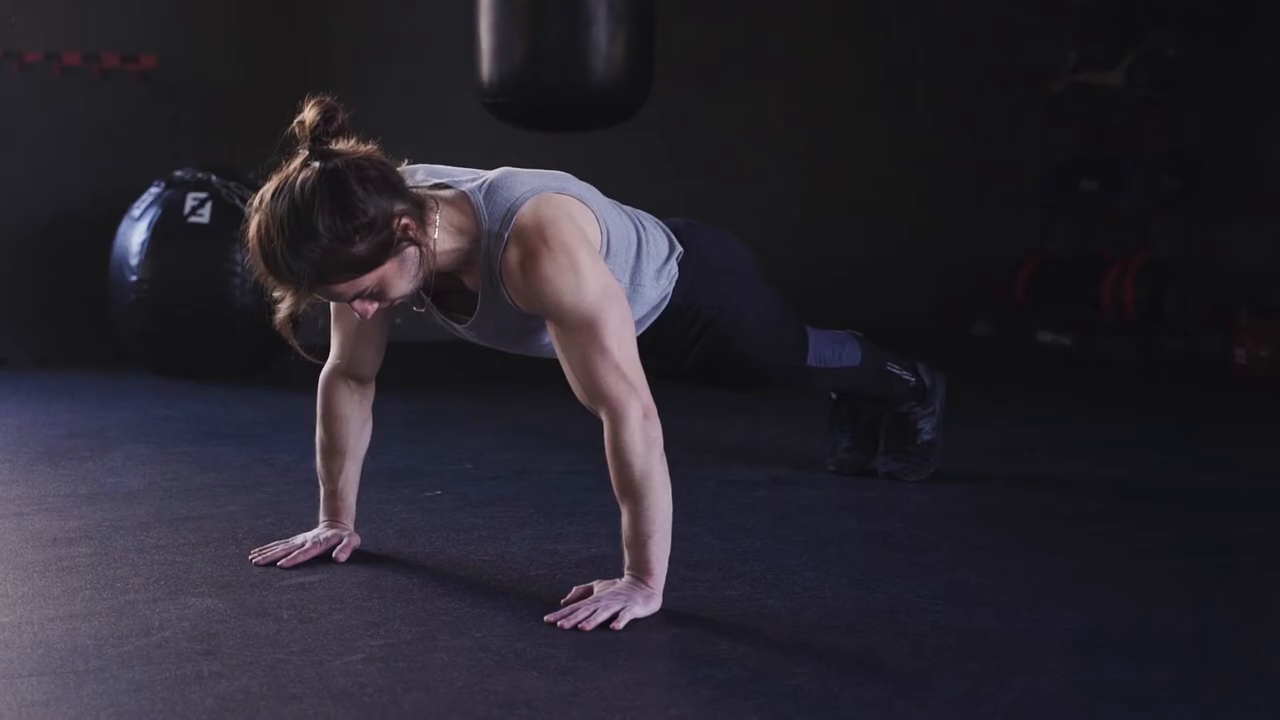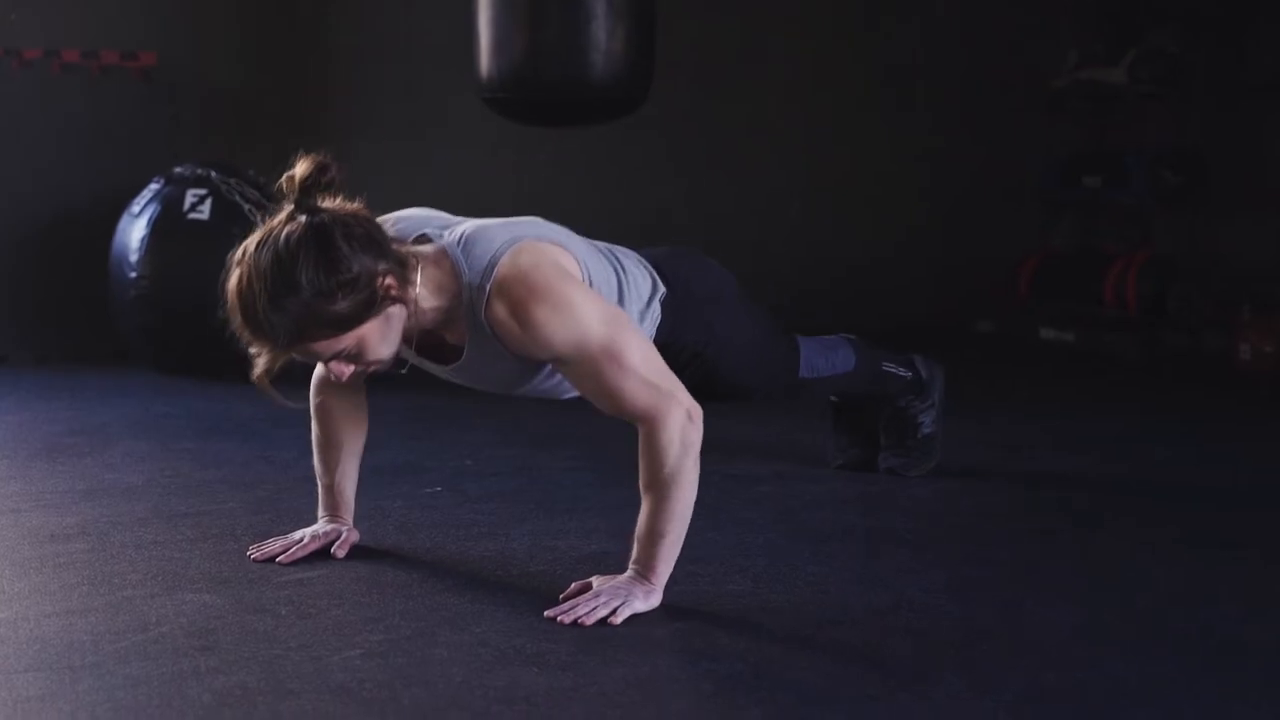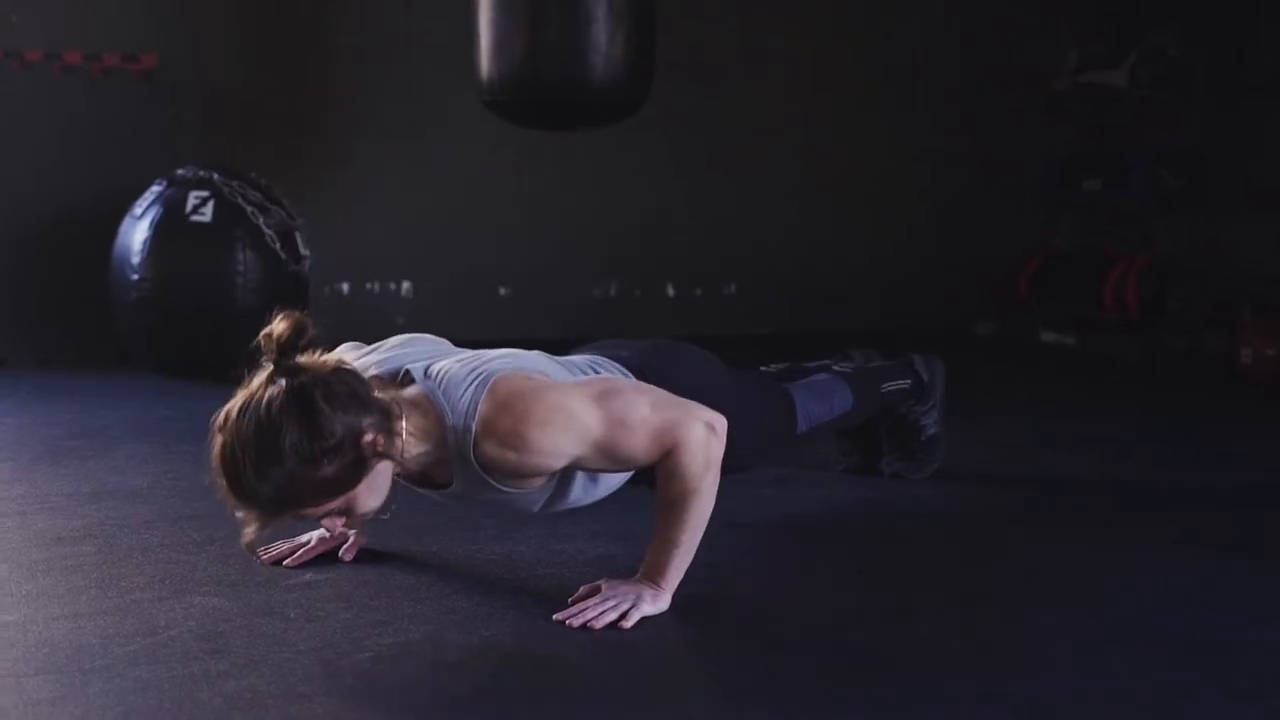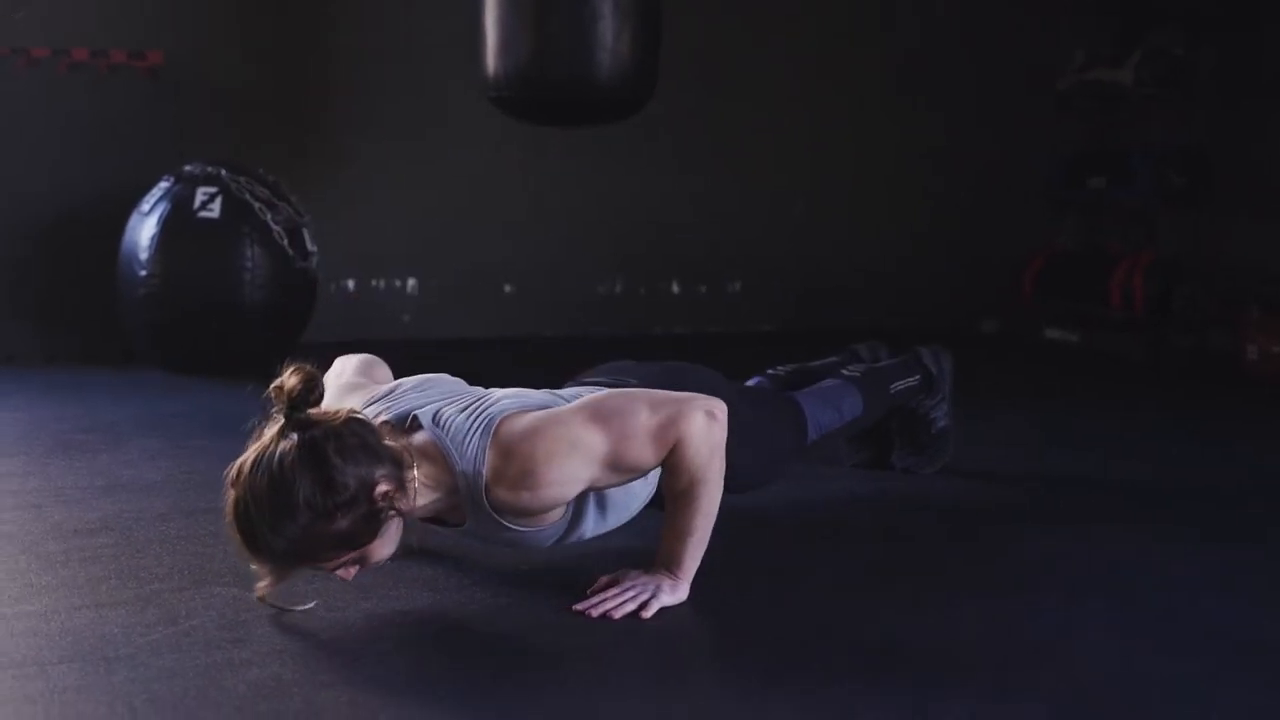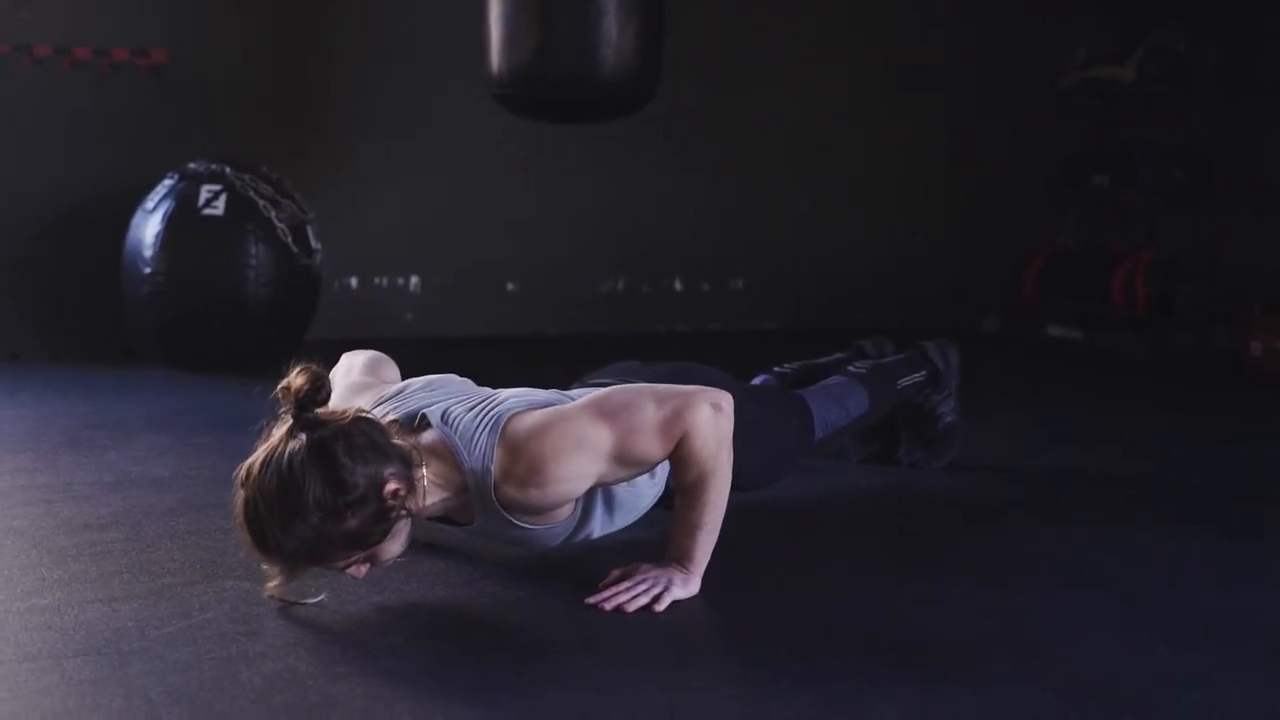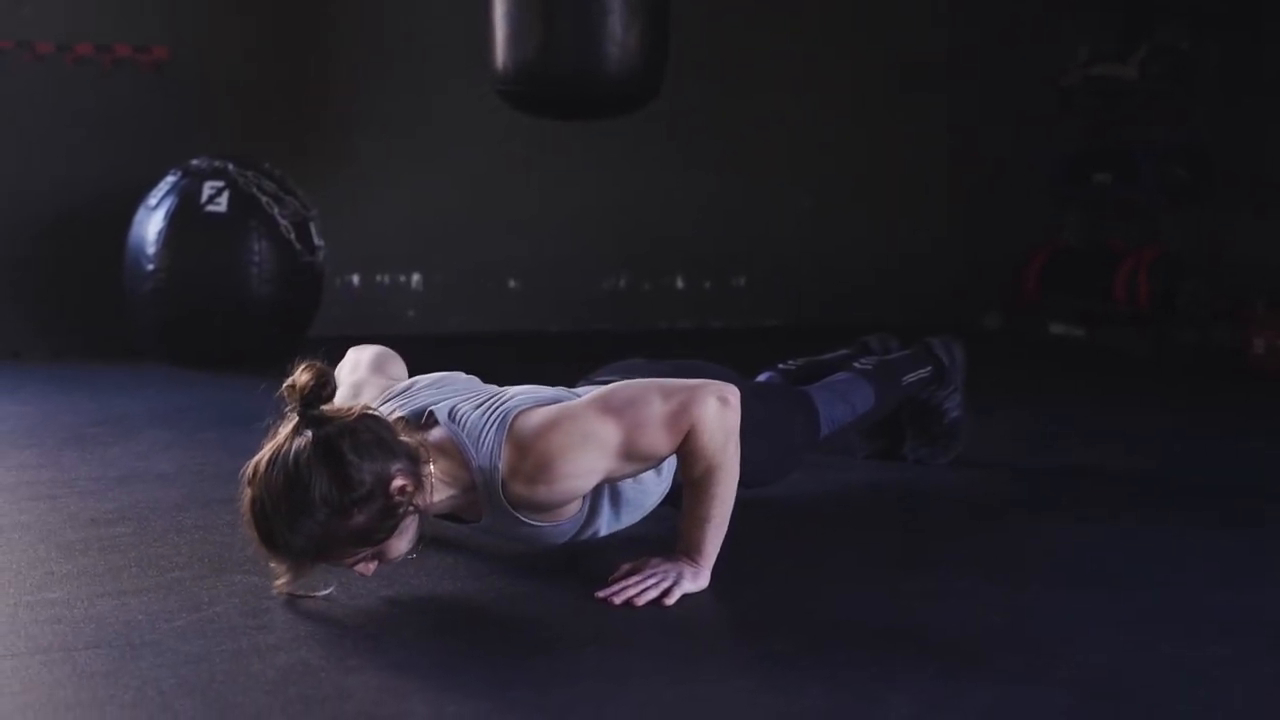
dt=0.7s
person 1, frame 1
left shoulder: (536, 244)
right shoulder: (375, 228)
left elbow: (629, 413)
right elbow: (348, 376)
left wrist: (646, 583)
right wrist: (336, 520)
left hip: (689, 283)
right hip: (625, 306)
left knee: (798, 358)
right knee: (791, 370)
left ankle: (909, 387)
right ankle: (858, 412)
person 1, frame 2
left shoulder: (522, 293)
right shoulder: (362, 271)
left elbow: (673, 415)
right elbow: (333, 389)
left wrist: (647, 580)
right wrist: (335, 515)
left hip: (674, 310)
right hip: (609, 315)
left knee: (790, 368)
right knee: (795, 373)
left ankle: (906, 381)
right ankle: (858, 401)
person 1, frame 3
left shoulder: (506, 426)
right shoulder: (347, 388)
left elbow: (700, 433)
left wrist: (657, 586)
right wrist: (341, 526)
left hip: (665, 395)
right hip: (596, 381)
left knee: (786, 412)
right knee: (776, 398)
left ankle: (905, 383)
right ankle: (838, 367)
person 1, frame 4
left shoulder: (516, 471)
right shoulder: (352, 418)
left elbow: (699, 421)
left wrist: (674, 575)
right wrist: (352, 526)
left hip: (676, 414)
right hip: (601, 398)
left knee: (794, 422)
right knee: (770, 400)
left ankle: (914, 378)
right ankle: (851, 363)
person 1, frame 5
left shoulder: (528, 470)
right shoulder: (359, 417)
left elbow: (705, 415)
right elbow: (365, 360)
left wrist: (685, 569)
right wrist: (365, 526)
left hip: (688, 418)
right hip: (611, 401)
left knee: (802, 419)
right knee: (774, 393)
left ankle: (920, 373)
right ankle: (859, 359)
person 1, frame 6
left shoulder: (536, 466)
right shoulder: (366, 419)
left elbow: (712, 406)
right elbow: (371, 355)
left wrist: (695, 563)
right wrist: (374, 519)
left hip: (695, 416)
right hip: (615, 397)
left knee: (808, 415)
right knee: (778, 389)
left ankle: (925, 369)
right ankle: (864, 356)
